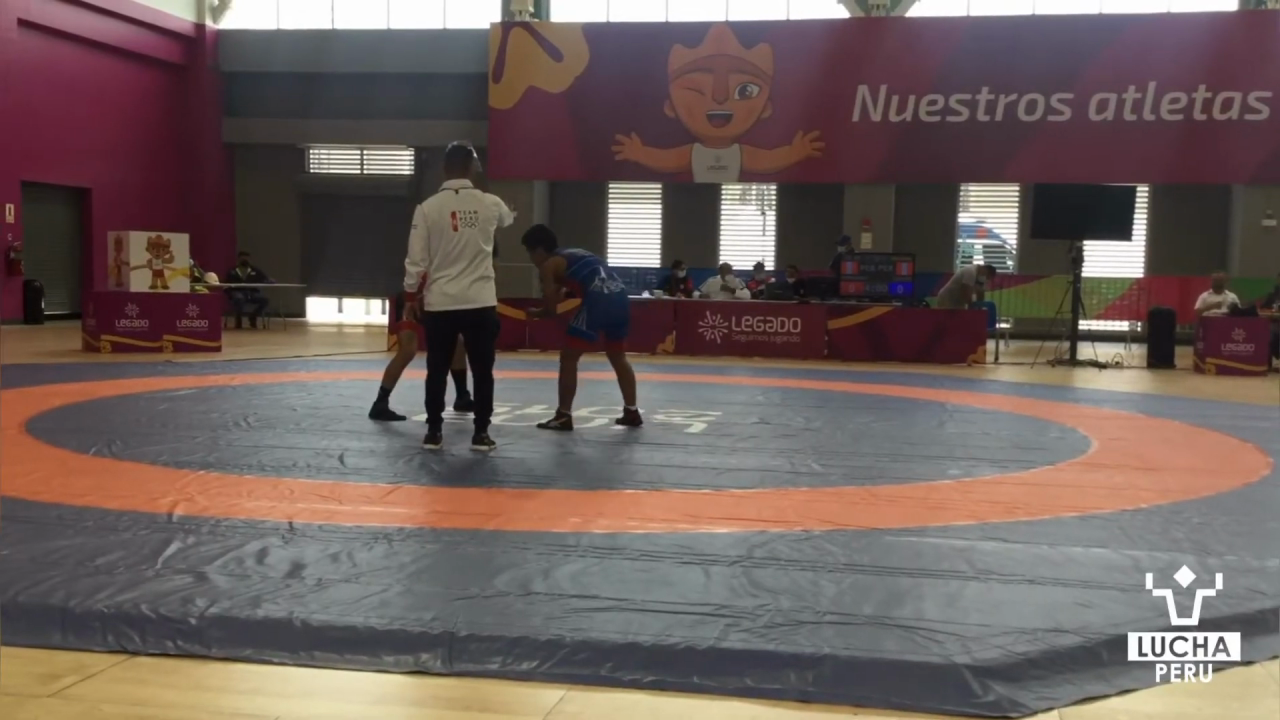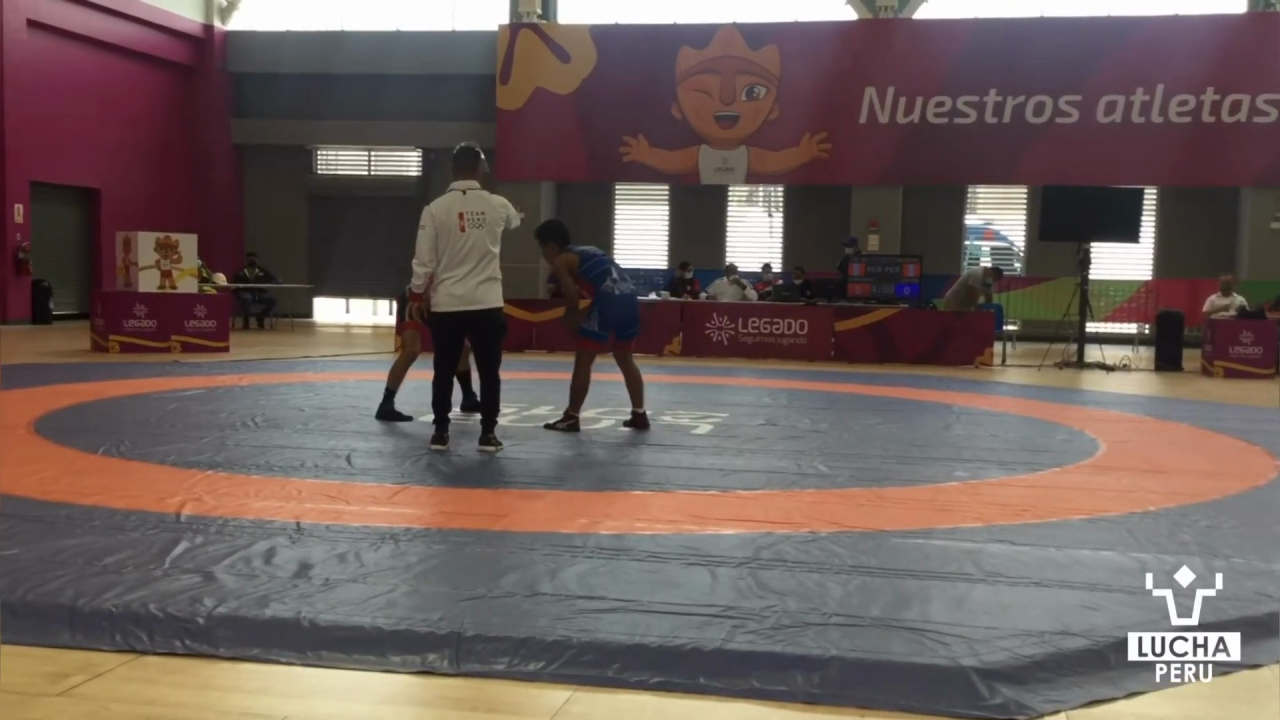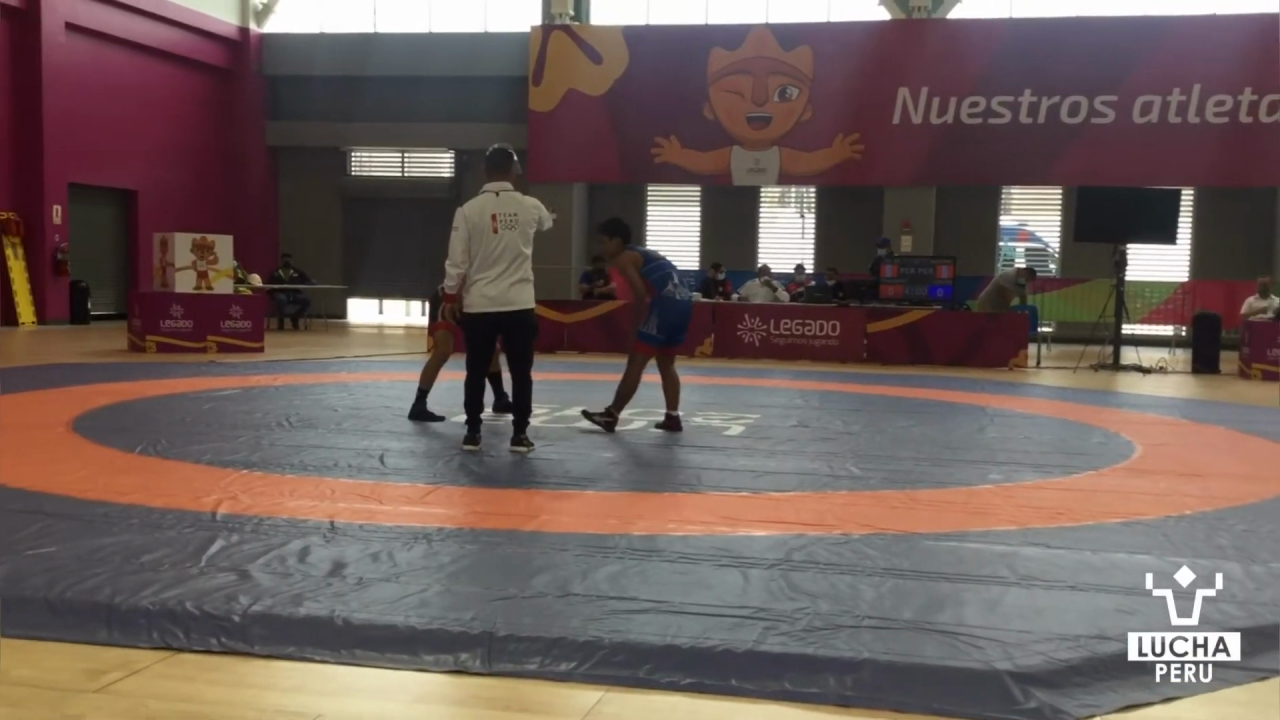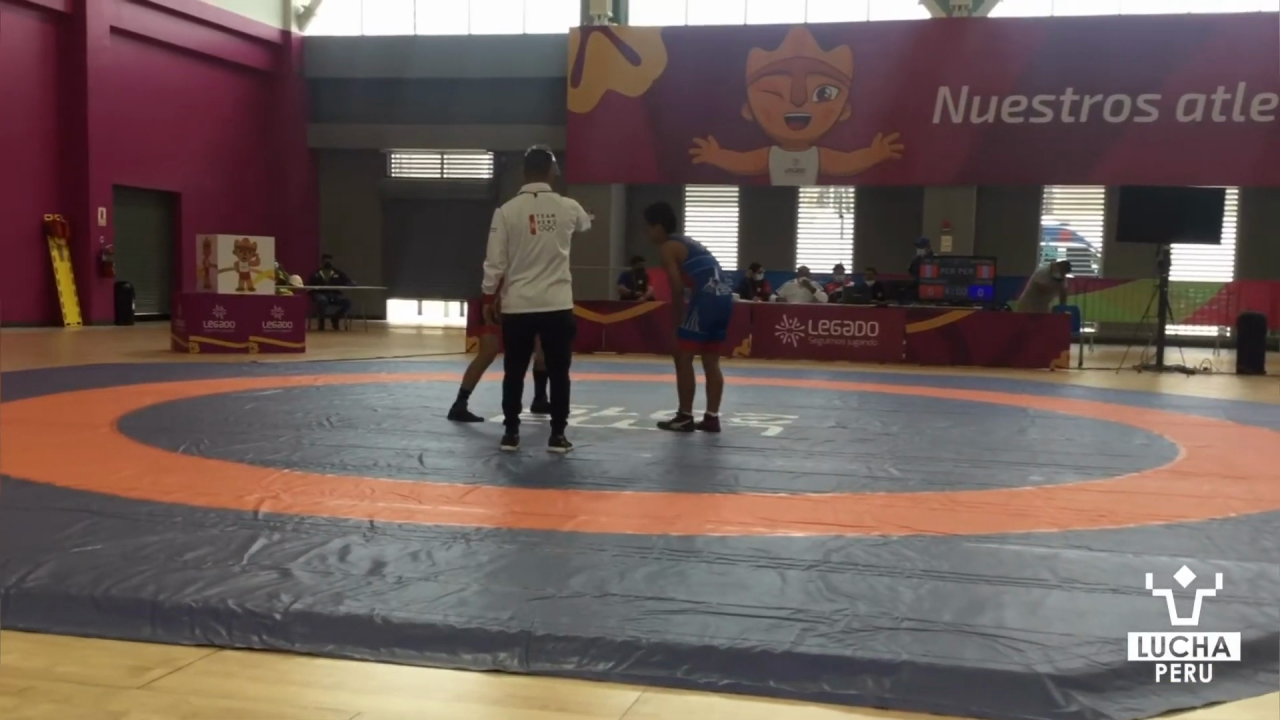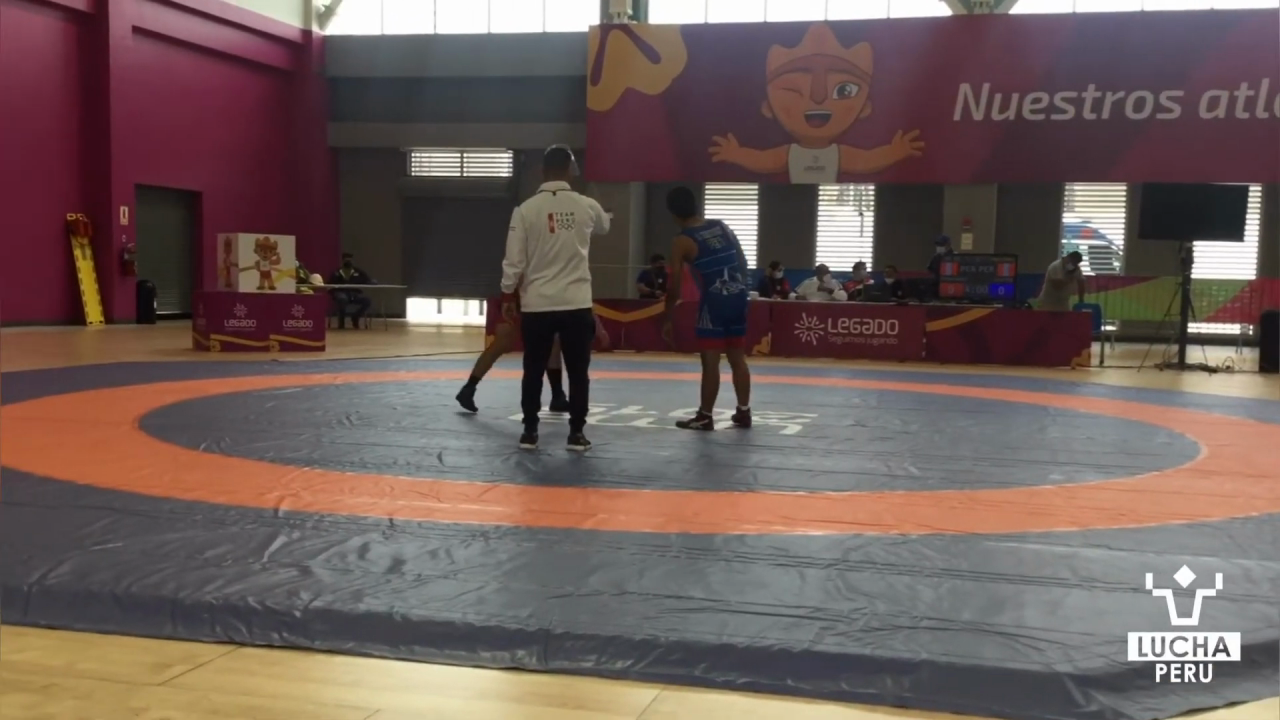
dt=0.4s
person 1, frame 1
left shoulder: (428, 207)
right shoulder: (490, 204)
left elbow: (416, 258)
right elbow: (508, 217)
left wrist: (411, 295)
left hip: (440, 303)
right hip: (480, 302)
left knee: (437, 370)
right knee: (482, 370)
left ankle: (434, 432)
right ankle: (481, 433)
person 1, frame 2
left shoulder: (436, 208)
right shoulder: (498, 205)
left elbow: (424, 259)
right elbow: (515, 220)
left wrist: (417, 295)
left hip: (447, 304)
right hip: (487, 303)
left knee: (444, 371)
right knee: (489, 371)
left ankle: (441, 433)
right ankle: (488, 434)
person 1, frame 3
left shoulder: (469, 210)
right shoulder: (531, 207)
left elbow: (457, 260)
right elbow: (547, 222)
left wrist: (450, 297)
left hip: (479, 305)
right hip: (519, 304)
left knee: (476, 372)
right knee: (521, 372)
left ankle: (473, 433)
right ankle: (520, 435)
person 1, frame 4
left shoulder: (507, 211)
right shoulder: (568, 208)
left elbow: (495, 261)
right elbow: (584, 224)
left wrist: (489, 298)
left hip: (517, 306)
right hip: (557, 305)
left knee: (514, 372)
right knee: (558, 372)
left ankle: (511, 433)
right ankle: (557, 435)
person 1, frame 5
left shoulder: (526, 209)
right shoulder: (587, 206)
left elbow: (514, 259)
right elbow: (604, 227)
left wrist: (508, 296)
left hip: (537, 304)
right hip: (576, 303)
left knee: (533, 370)
right knee: (577, 371)
left ankle: (530, 432)
right ankle: (576, 433)
person 2, frame 1
left shoulder: (548, 265)
right shoulder: (576, 255)
left elbow: (550, 309)
left wrist: (535, 313)
left hip: (598, 300)
right hip: (619, 297)
left knee: (568, 358)
right knee: (618, 357)
left ankle: (563, 417)
right ankle: (632, 412)
person 2, frame 2
left shoulder: (560, 261)
right shoulder: (588, 252)
left elbow: (573, 297)
left wrist: (571, 317)
left hip: (608, 300)
right hip: (629, 298)
left knee: (583, 360)
right knee: (625, 359)
left ankle: (571, 418)
right ankle: (639, 415)
person 2, frame 3
left shoulder: (624, 258)
right shoulder: (645, 254)
left elbow: (640, 293)
left wrist: (640, 320)
left hip: (666, 305)
right hip: (684, 304)
left knee: (636, 362)
right knee: (666, 363)
left ankle: (611, 415)
right ankle: (673, 417)
person 2, frame 4
left shoulder: (667, 247)
right shoulder: (688, 243)
left elbow: (677, 287)
left wrist: (677, 316)
right wrist: (683, 310)
left hip: (706, 300)
right hip: (724, 299)
left knee: (683, 359)
right knee: (711, 361)
left ankle: (685, 417)
right ankle: (712, 417)
person 2, frame 5
left shoulder: (682, 241)
right shoulder: (722, 227)
left elbow: (676, 285)
right elbow: (743, 261)
left wrist: (668, 318)
left hip: (715, 299)
right hip: (738, 295)
left knee: (710, 360)
right knee: (737, 356)
left ankle: (705, 417)
right ankle: (743, 411)
person 3, frame 1
left shoulder: (742, 153)
right shoulder: (690, 153)
left elbow: (770, 161)
right elbow: (663, 159)
left wrist: (795, 152)
right wrist: (640, 153)
person 3, frame 2
left shoulder: (750, 155)
right shoulder: (698, 154)
left elbow: (777, 162)
right elbow: (670, 161)
left wrist: (803, 154)
right wrist: (647, 155)
person 3, frame 3
left shoulder: (782, 156)
right shoulder: (729, 155)
left elbow: (808, 163)
right elbow: (702, 162)
left wrist: (835, 155)
right wrist: (678, 156)
person 3, frame 4
left shoulder: (820, 156)
right shoulder: (768, 155)
left elbow: (848, 163)
right elbow: (740, 163)
left wrist: (875, 155)
right wrist: (716, 156)
person 3, frame 5
left shoulder: (841, 154)
right shoulder: (788, 153)
left elbow: (868, 161)
right elbow: (760, 160)
left wrist: (895, 152)
right wrist: (736, 154)
